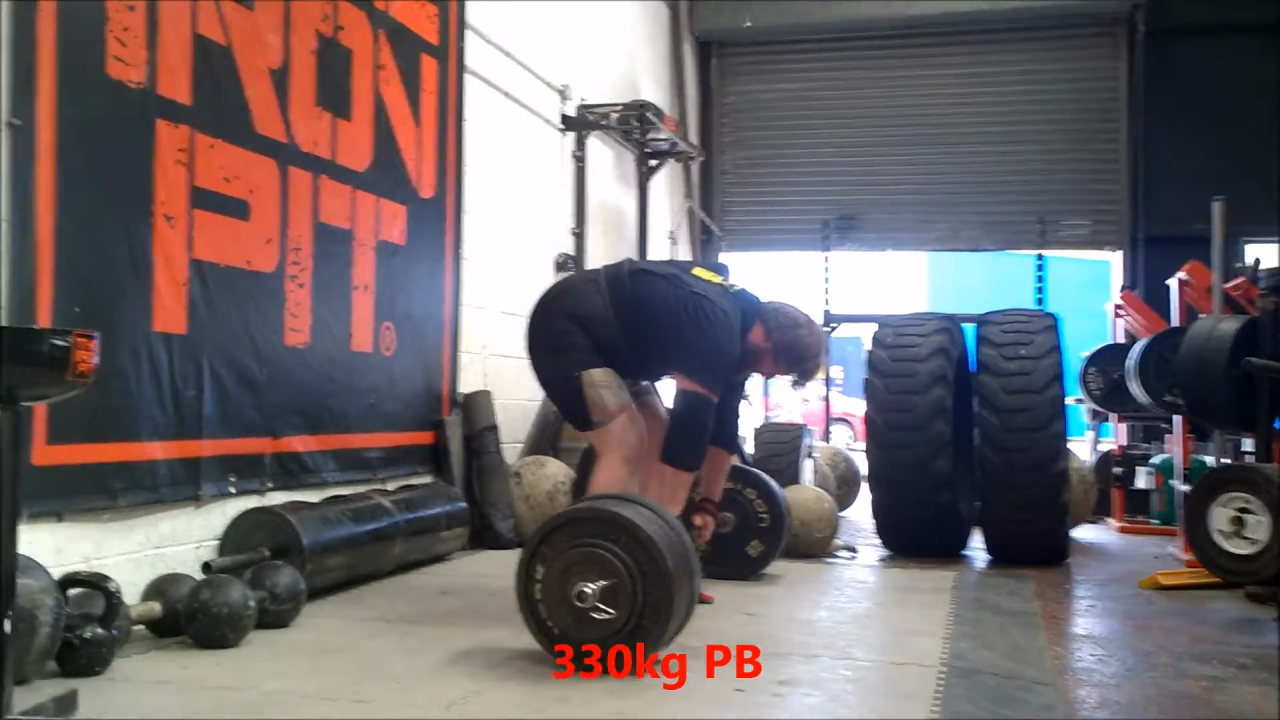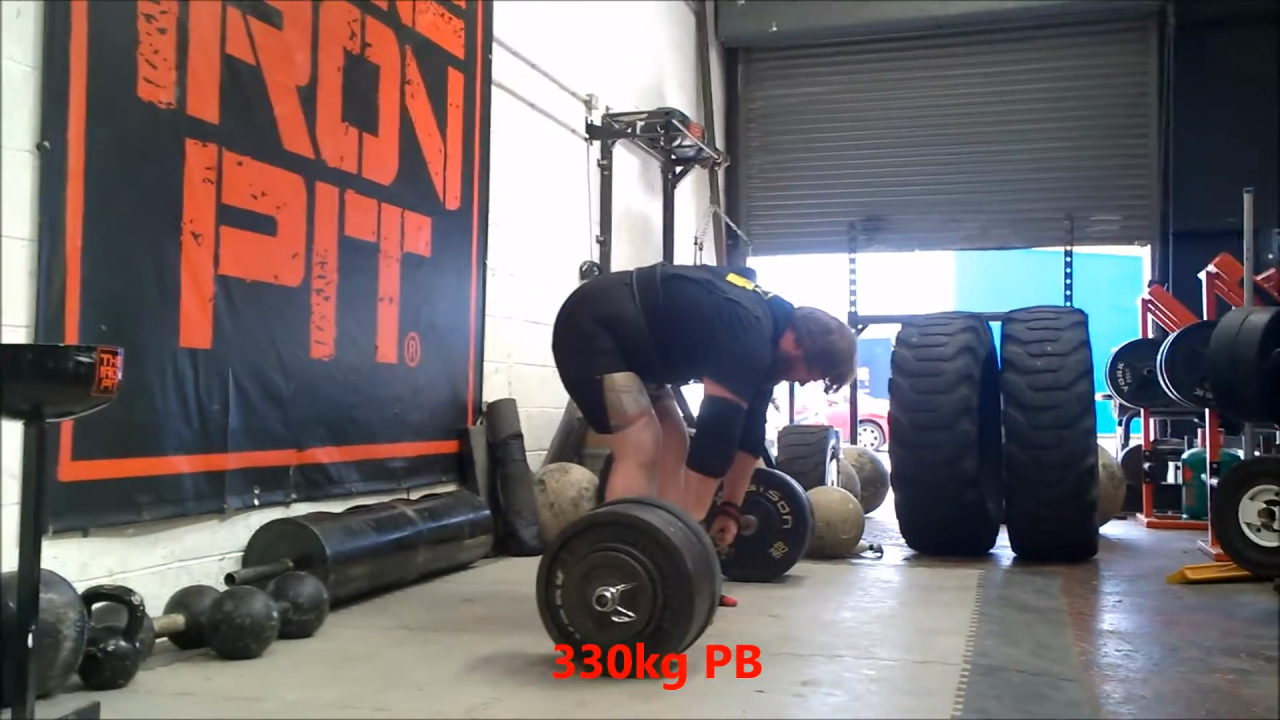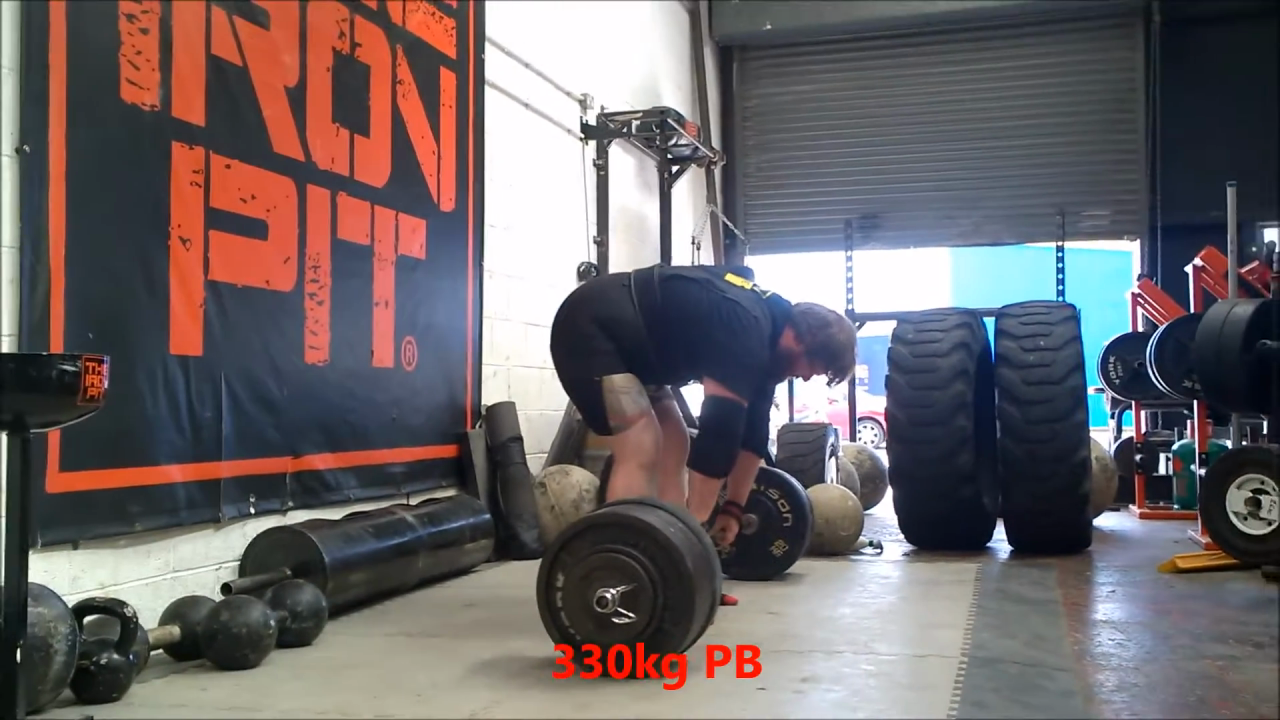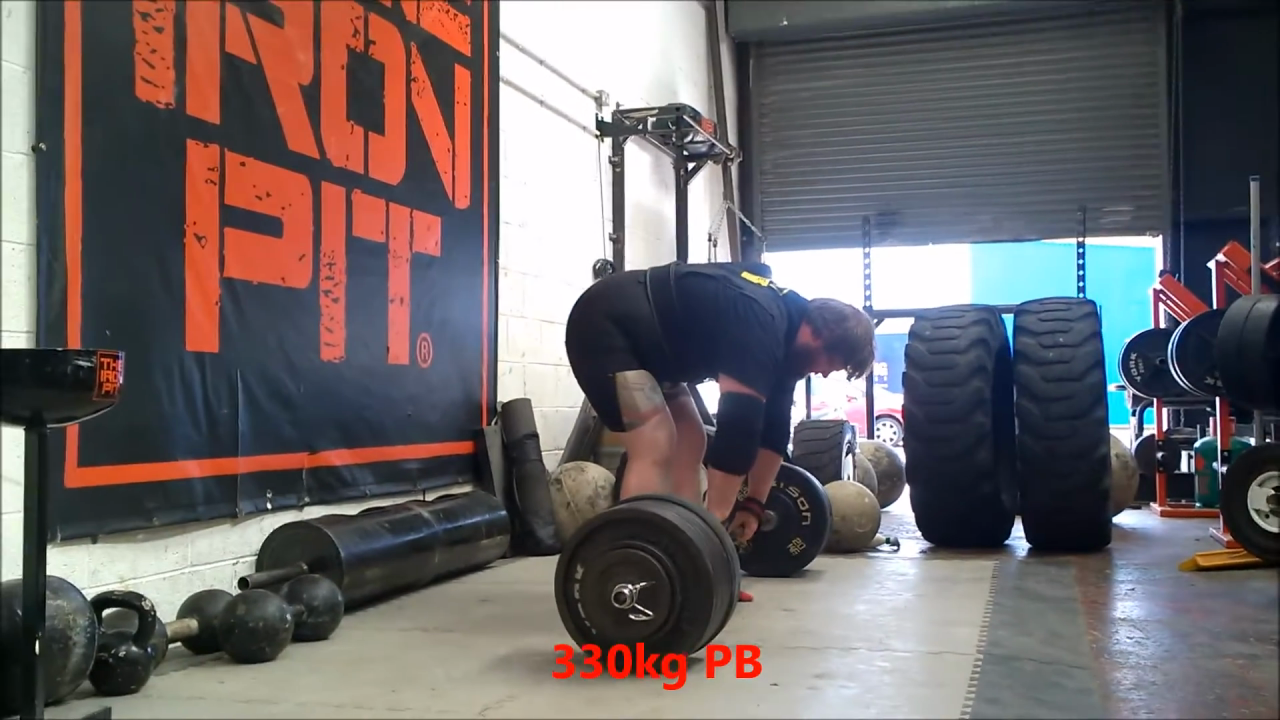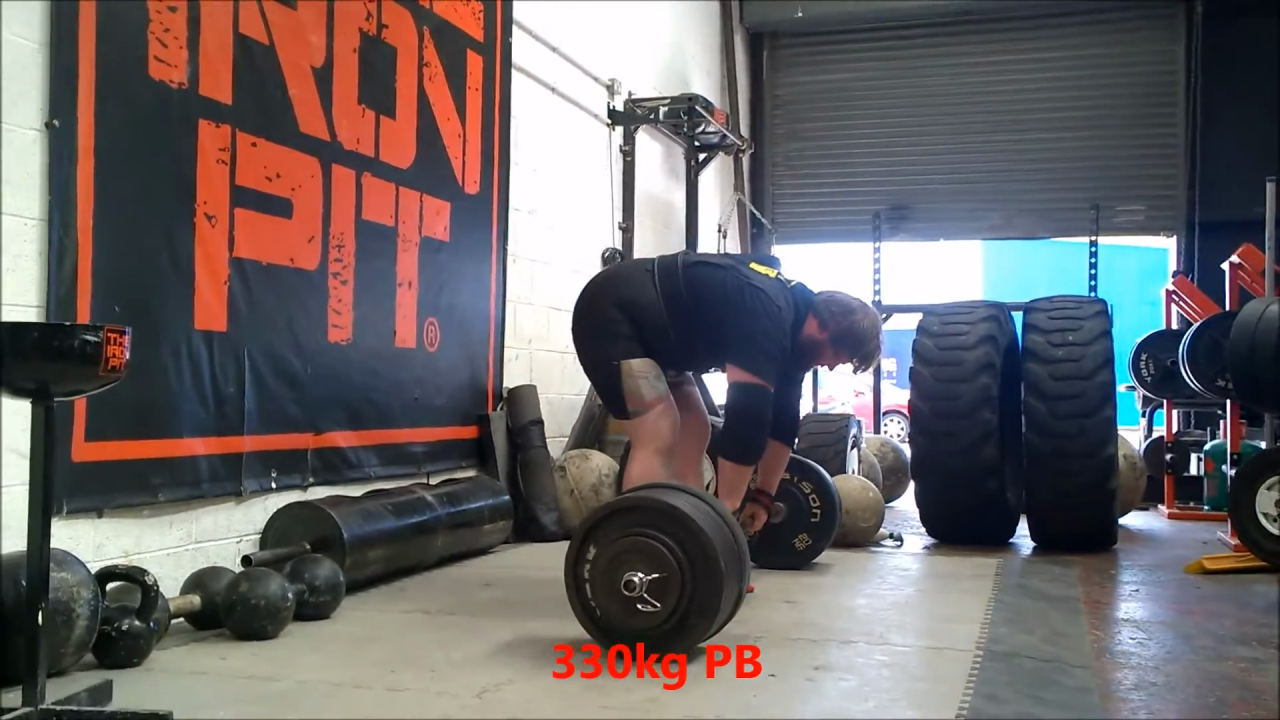
dt=0.2s
person 1, frame 1
left shoulder: (738, 327)
right shoulder: (716, 329)
left elbow: (722, 422)
right elbow: (690, 421)
left wrist: (708, 504)
right wrist: (669, 519)
left hip: (605, 337)
right hip: (567, 327)
left knee: (657, 442)
right knee: (624, 447)
person 1, frame 2
left shoulder: (767, 333)
right shoulder: (747, 336)
left elbow: (749, 427)
right elbow: (717, 428)
left wrist: (731, 508)
left hip: (629, 341)
right hip: (593, 329)
left knee: (674, 450)
right knee: (641, 452)
person 1, frame 3
right shoulder: (747, 341)
left elbow: (752, 432)
right elbow: (719, 438)
left wrist: (733, 512)
left hip: (631, 345)
right hip: (590, 332)
left knee: (674, 450)
right knee: (641, 455)
person 1, frame 4
left shoulder: (786, 328)
right shoulder: (761, 328)
left elbow: (773, 424)
right elbow: (738, 424)
left wrist: (754, 504)
right wrist: (717, 522)
left hip: (646, 340)
right hip: (606, 328)
left knee: (690, 445)
right knee: (655, 450)
person 1, frame 5
left shoulder: (791, 324)
right shoulder: (766, 319)
left elbow: (782, 416)
right elbow: (747, 415)
left wrist: (764, 495)
right wrist: (726, 510)
left hip: (652, 326)
right hip: (612, 315)
left knee: (694, 434)
right knee: (660, 437)
